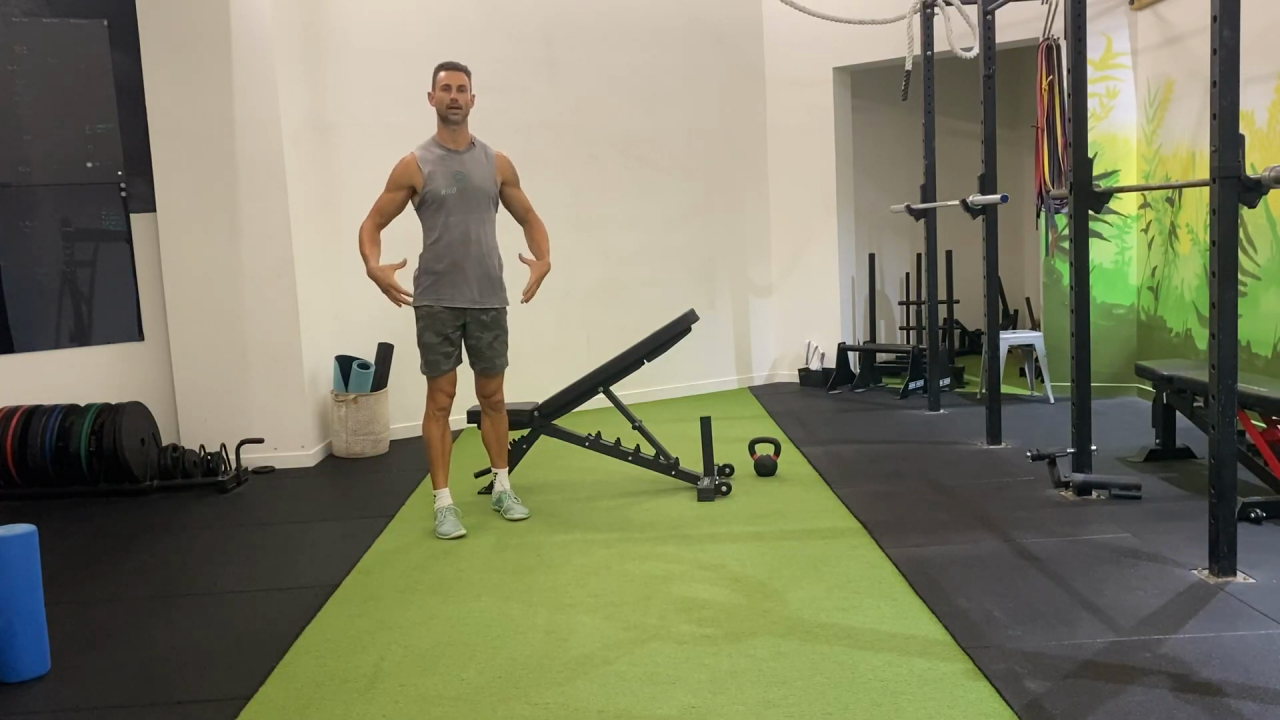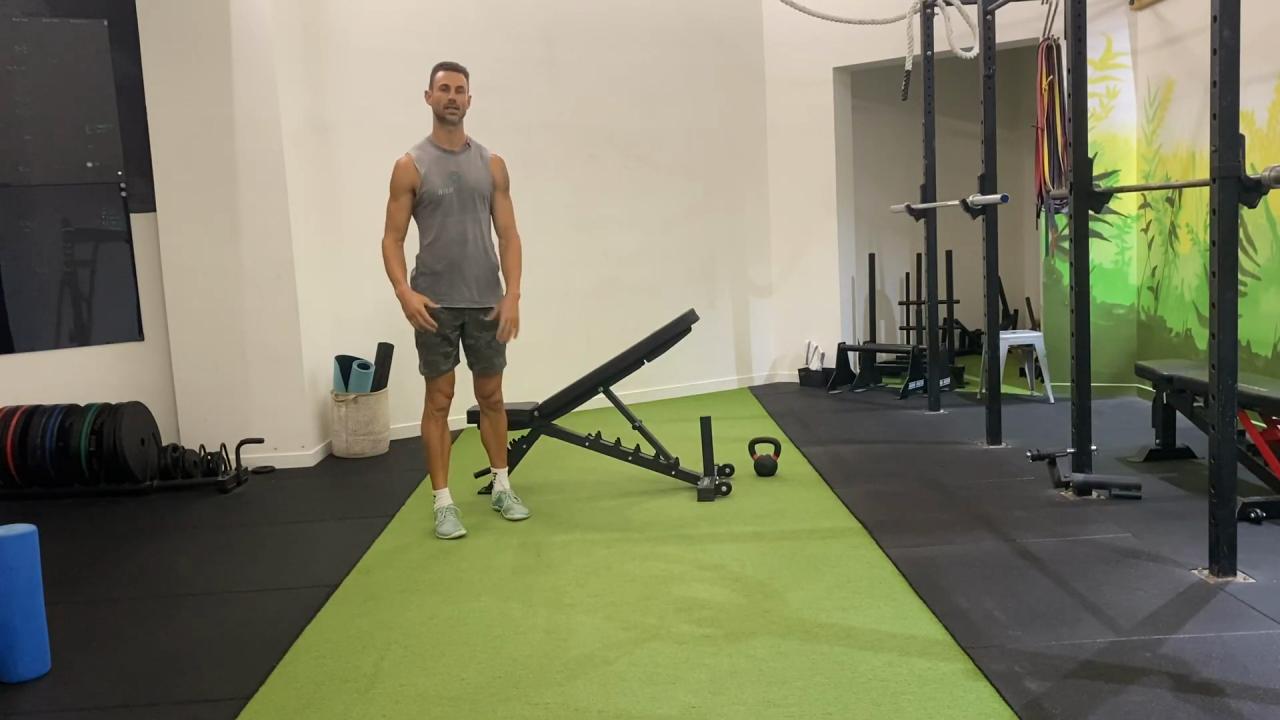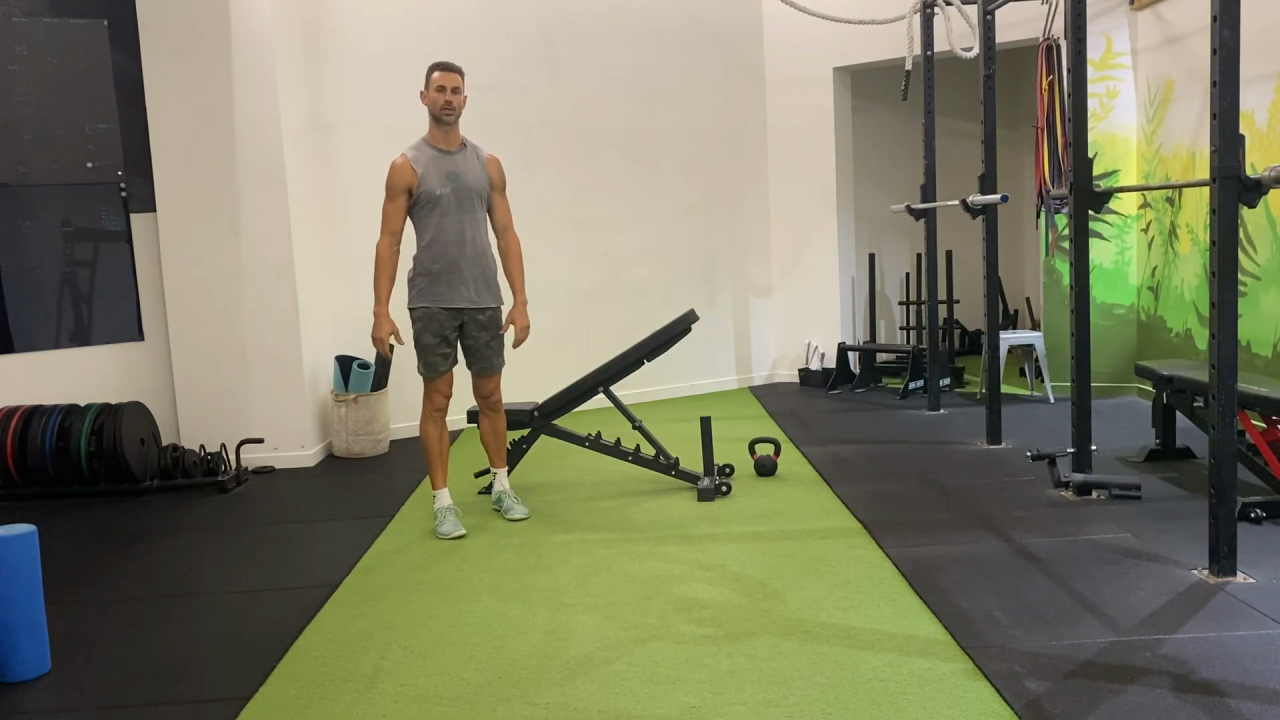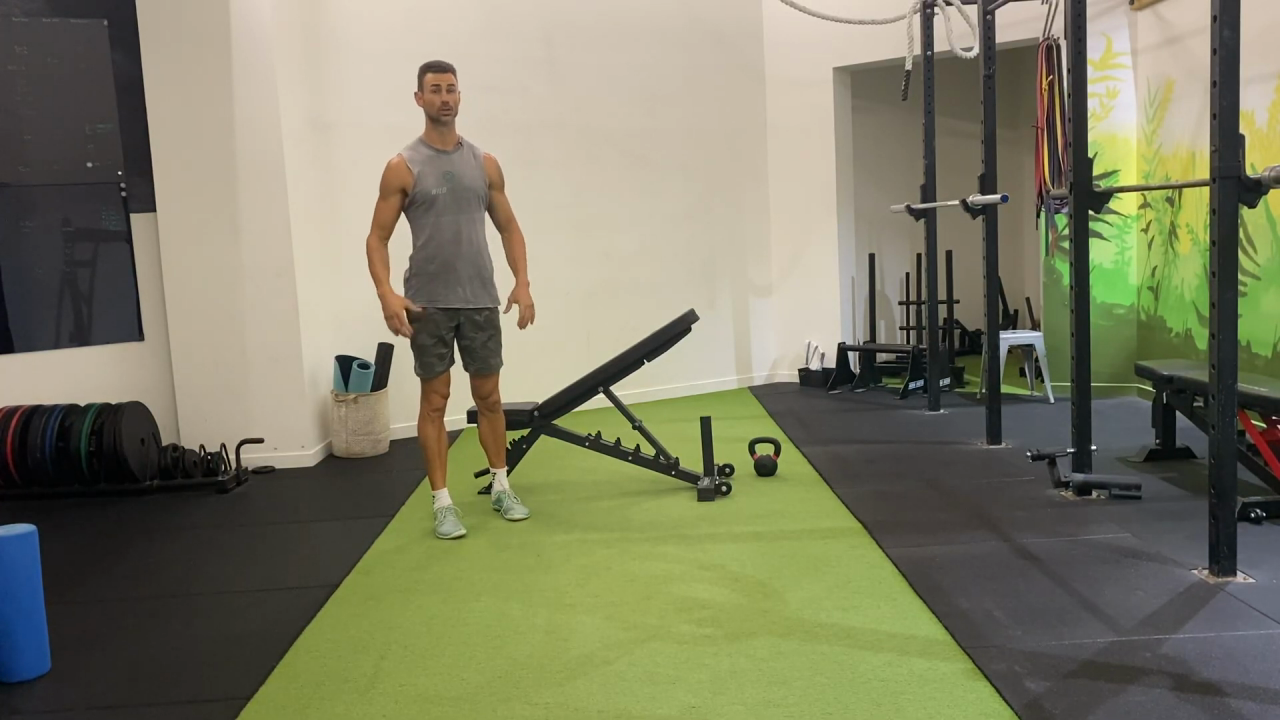
dt=0.4s
person 1, frame 1
left shoulder: (497, 163)
right shoulder: (414, 166)
left elbow: (529, 218)
right elbow: (371, 223)
left wrist: (543, 260)
right wrist: (374, 267)
left hip: (489, 299)
right hip: (436, 301)
left knee: (492, 395)
right knee: (440, 399)
left ankle: (502, 486)
right ankle: (443, 501)
person 1, frame 2
left shoulder: (491, 164)
right shoulder: (410, 166)
left elbow: (507, 234)
right elbow: (392, 238)
left wrist: (511, 295)
right wrist: (405, 292)
left hip: (485, 300)
right hip: (434, 302)
left knee: (491, 395)
right knee: (438, 399)
left ankle: (501, 486)
right ankle: (442, 501)
person 1, frame 3
left shoulder: (488, 164)
right shoulder: (407, 166)
left elbow: (506, 235)
right elbow: (388, 241)
left wrist: (519, 300)
right wrist: (381, 311)
left hip: (484, 301)
right hip: (432, 303)
left knee: (490, 396)
right knee: (437, 400)
left ankle: (501, 486)
right ankle: (443, 501)
person 1, frame 4
left shoulder: (484, 163)
right shoulder: (402, 167)
left elbow: (509, 227)
right elbow: (377, 237)
left wrist: (522, 282)
right wrist: (386, 293)
left hip: (480, 300)
right hip: (428, 303)
left knee: (488, 395)
right knee: (435, 399)
left ankle: (501, 486)
right ankle: (442, 502)
